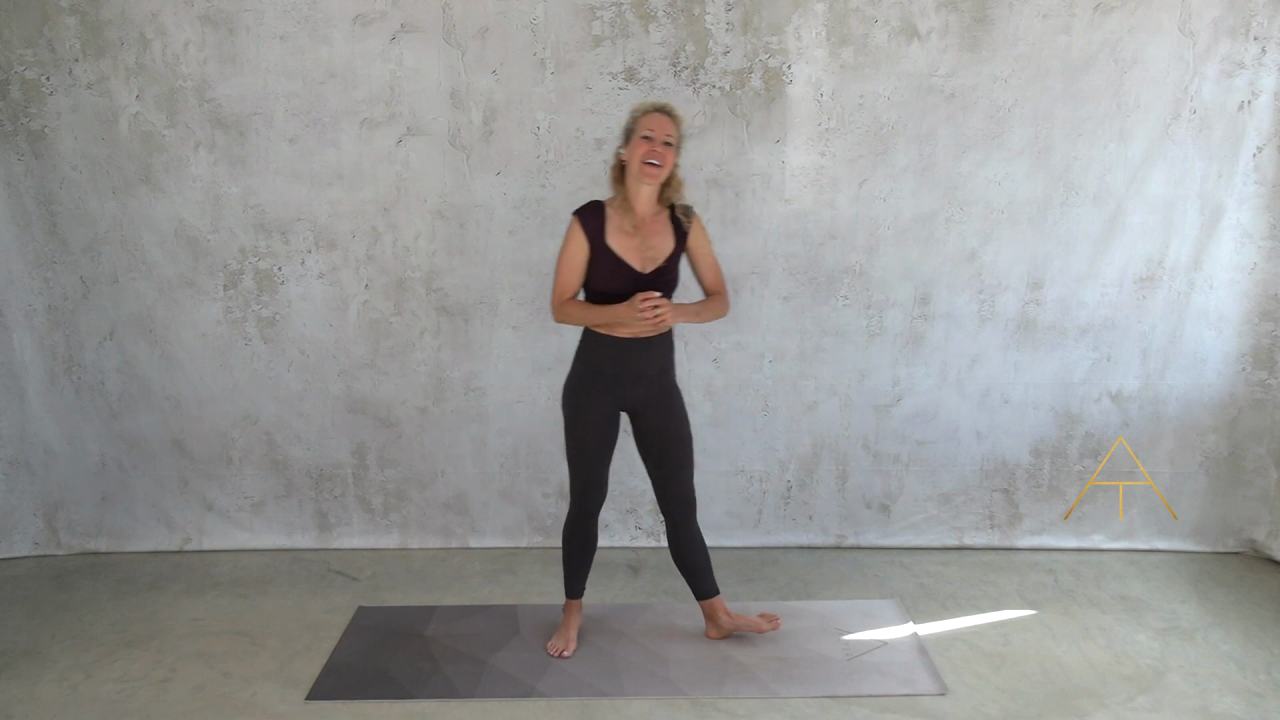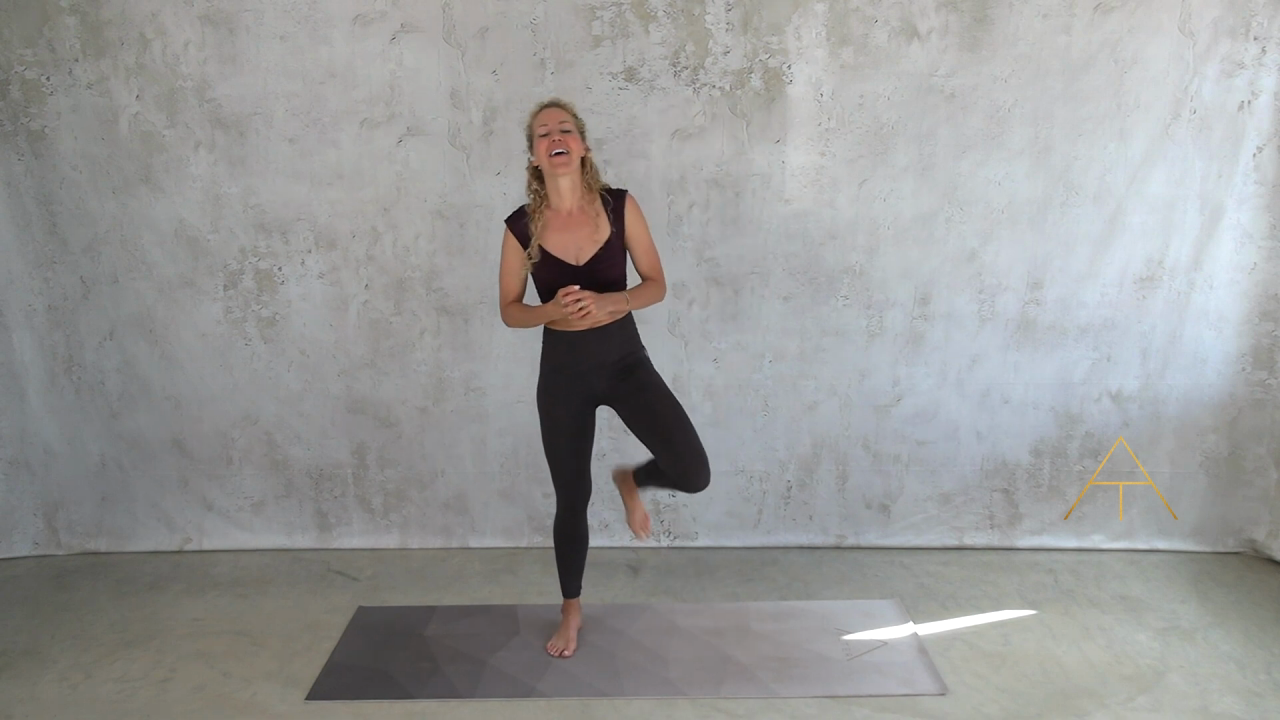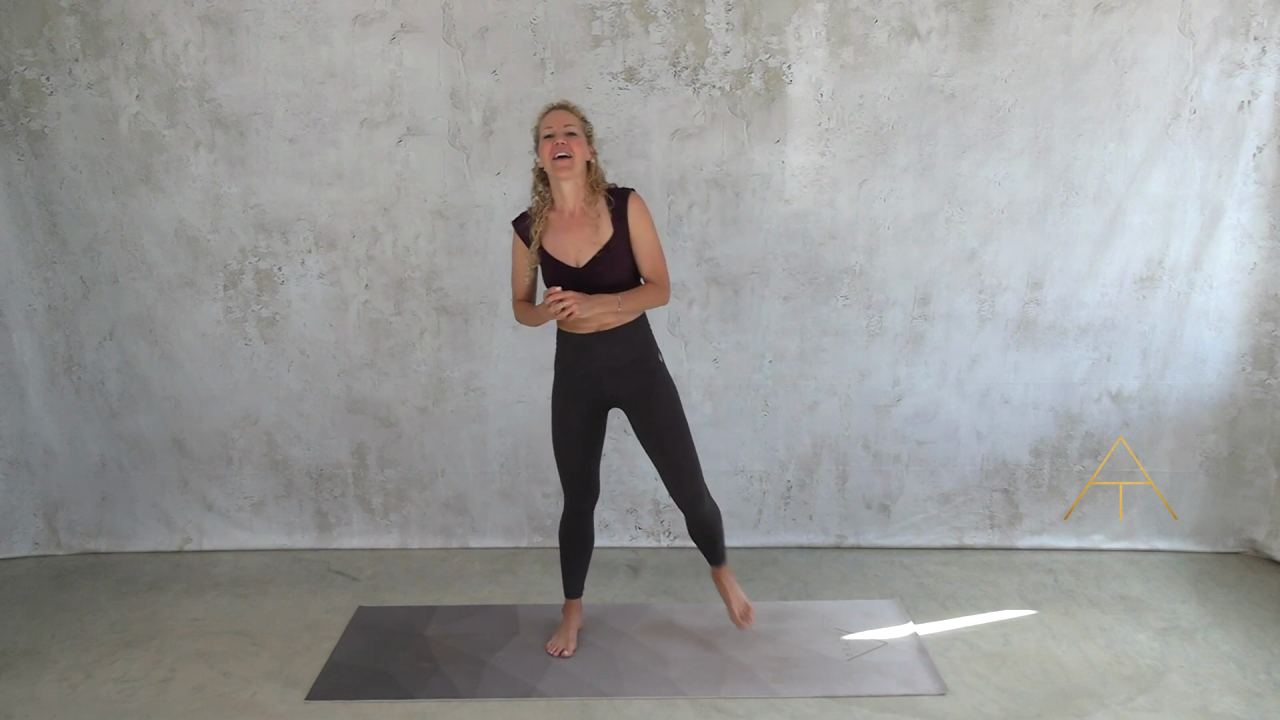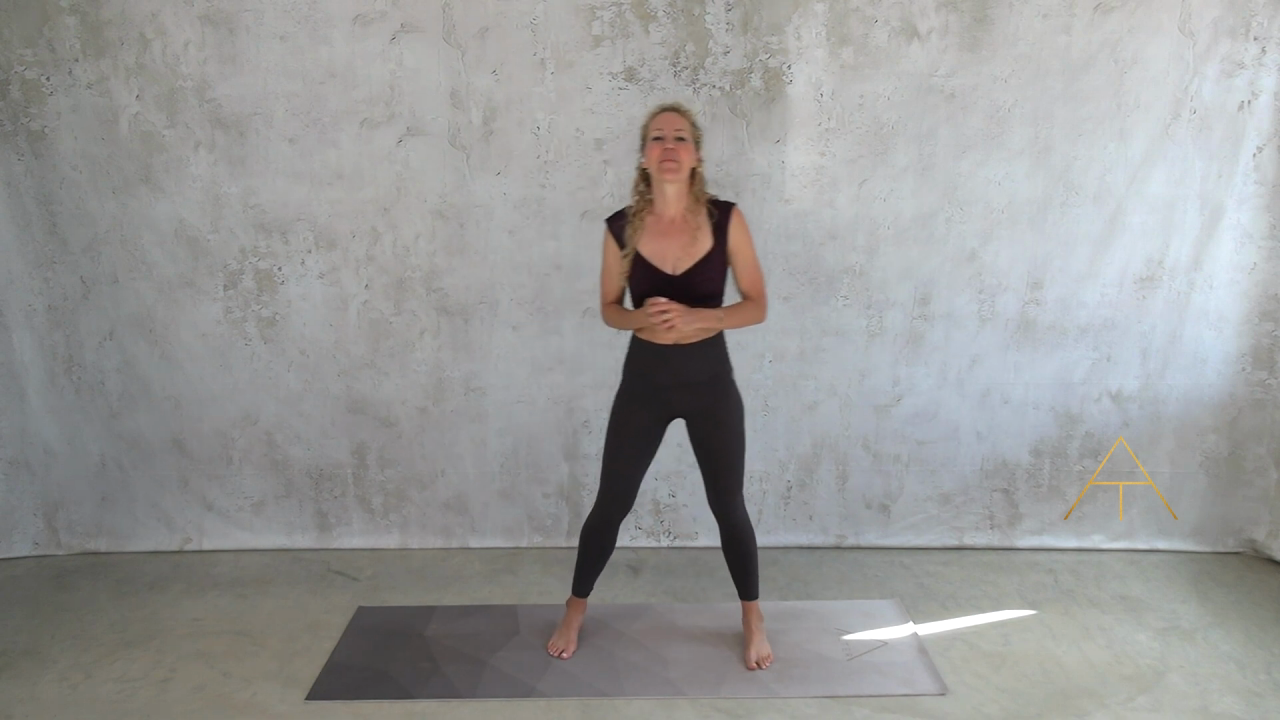
dt=0.4s
person 1, frame 1
left shoulder: (685, 224)
right shoulder: (589, 220)
left elbow: (719, 300)
right elbow: (562, 306)
left wrist: (677, 313)
right wrist: (620, 312)
left hip: (655, 376)
right hip: (595, 376)
left knee: (680, 505)
right knee: (586, 501)
left ankle: (717, 614)
right ankle: (572, 612)
person 1, frame 2
left shoulder: (621, 206)
right shoulder: (522, 226)
left elbow: (655, 284)
right elbow: (510, 310)
left wrist: (609, 303)
right wrist: (551, 310)
left hip: (625, 357)
right hip: (562, 369)
left knee: (694, 471)
right knee: (571, 498)
left ankle: (632, 480)
right ankle: (571, 612)
person 1, frame 3
left shoulder: (627, 206)
right shoulder: (529, 227)
left elbow: (660, 289)
right elbow: (521, 307)
left wrist: (595, 304)
right wrist: (545, 310)
left hip: (637, 361)
right hip: (575, 370)
left knee: (688, 489)
right knee: (579, 498)
left ankle: (723, 573)
right ankle: (572, 612)
person 1, frame 4
left shoulder: (725, 219)
right shoulder: (622, 227)
left elbow: (756, 306)
right elbow: (609, 309)
left wrist: (697, 316)
right wrist: (641, 317)
left hip: (709, 377)
right hip: (645, 377)
left knee: (729, 505)
right knee: (613, 501)
left ankle: (752, 618)
right ankle: (575, 609)
